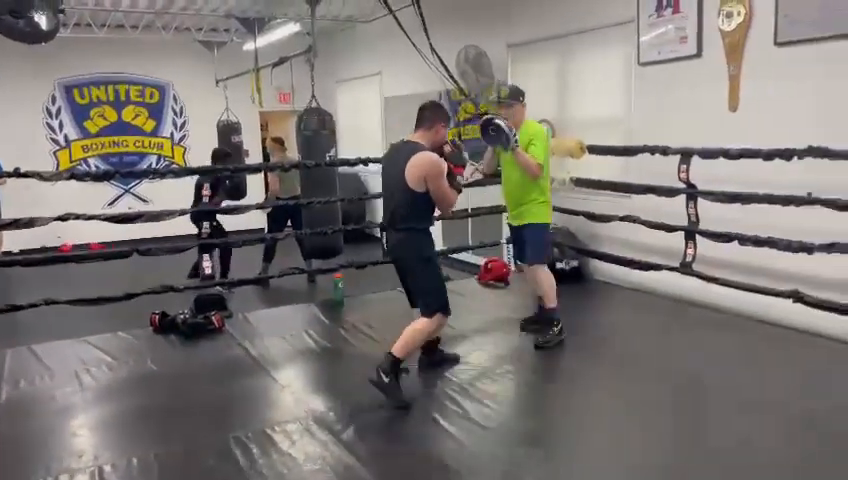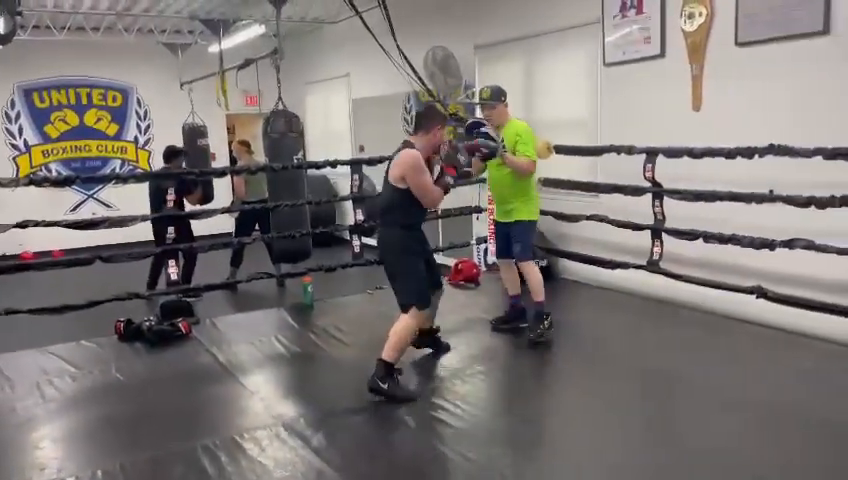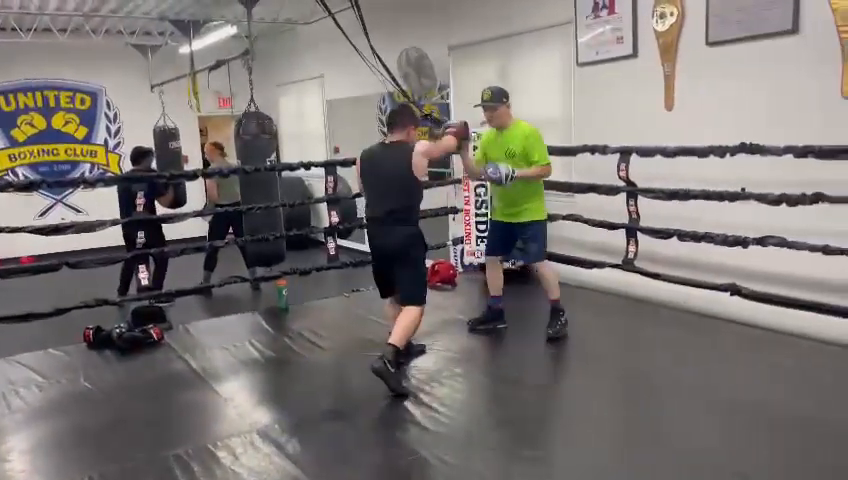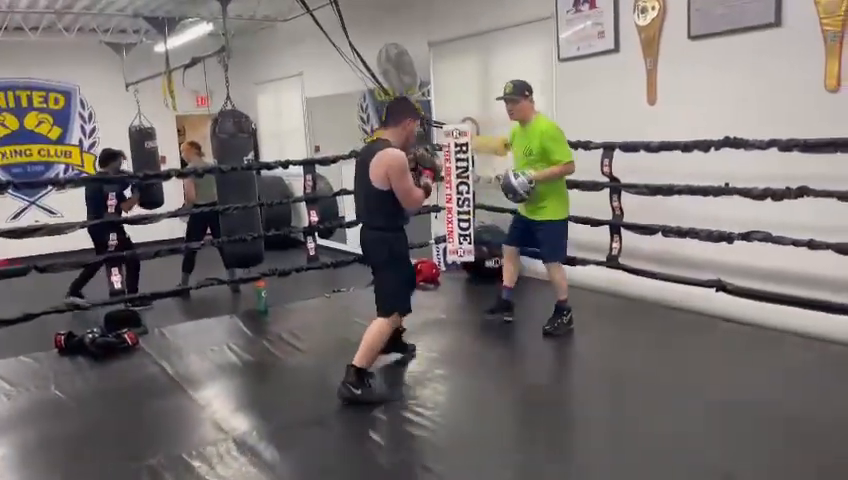
dt=0.4s
person 1, frame 1
left shoulder: (393, 152)
right shoulder: (430, 161)
right elbow: (446, 205)
right wrist: (455, 171)
left hip: (395, 235)
right hip: (414, 240)
left knee: (424, 301)
right knee: (436, 312)
left ankle: (431, 352)
right ankle: (387, 370)
person 1, frame 2
left shoulder: (415, 153)
right shoulder: (412, 158)
left elbow: (434, 166)
right elbow: (431, 200)
right wrist: (449, 172)
left hip: (408, 234)
right hip: (400, 239)
left knee: (433, 287)
right knee: (416, 308)
left ankle: (427, 336)
right ankle: (382, 375)
person 1, frame 3
left shoulder: (364, 157)
right shoulder: (421, 150)
right elbow: (451, 142)
right wrist: (455, 132)
left hip: (377, 233)
right hip: (406, 234)
left knee: (393, 295)
right knee: (414, 303)
left ankle: (401, 346)
right ankle: (388, 359)
person 1, frame 4
left shoulder: (369, 150)
right shoulder: (394, 157)
right elbow: (413, 203)
left wrist: (414, 172)
right wrist: (428, 175)
left hip: (375, 234)
right hip: (387, 239)
left knee: (406, 284)
right knee: (390, 312)
left ankle: (393, 340)
right ankle: (353, 380)
person 2, frame 1
left shoulder: (537, 132)
right shoulder: (504, 132)
left elbow: (535, 170)
right elbow: (487, 169)
left wrist: (514, 146)
right wrist: (492, 144)
left hip: (536, 212)
right hip: (515, 213)
left knee: (538, 265)
right knee: (526, 263)
left ankle: (555, 324)
right ankle: (544, 311)
person 2, frame 2
left shoulder: (521, 130)
left elbow: (529, 168)
right elbow: (478, 170)
left wrist: (503, 152)
right wrist: (476, 153)
left hip: (522, 210)
right hip: (502, 211)
left knee: (525, 261)
right knee: (505, 260)
left ankle: (543, 318)
right ankle: (518, 311)
person 2, frame 3
left shoulder: (528, 133)
right shoulder: (487, 138)
left elbow: (544, 170)
right elbow: (474, 174)
left wrist: (514, 174)
right wrist: (463, 155)
left hip: (530, 212)
right hip: (502, 212)
left knee: (538, 261)
right knee: (492, 259)
left ankle: (558, 314)
right ankle: (495, 313)
person 2, frame 4
left shoulder: (548, 129)
right shoulder: (516, 130)
left elbow: (567, 167)
left wrist: (535, 176)
left hip: (550, 209)
right hip: (527, 207)
left knee: (551, 262)
right knee: (509, 248)
left ankle: (564, 314)
right ankle: (505, 302)
person 3, frame 1
left shoulder: (218, 175)
right shoulder: (213, 177)
right elbow: (212, 203)
right wrist: (223, 194)
left hip: (198, 214)
right hip: (204, 216)
left knee: (206, 247)
right knee: (225, 246)
left ankle: (195, 273)
right ankle: (223, 281)
person 3, frame 2
left shoulder: (155, 177)
right shoulder: (179, 176)
right elbow: (193, 200)
right wrist: (200, 184)
left hip: (158, 222)
right hip: (176, 222)
left knee: (160, 255)
right knee: (190, 254)
left ankle: (150, 288)
person 3, frame 3
right shoulder: (149, 179)
right elbow: (165, 201)
right wrist: (171, 186)
left hip: (128, 226)
right hip: (147, 226)
left knee: (131, 259)
right knee: (161, 259)
left ankle: (122, 293)
person 3, frame 4
left shoulder: (93, 181)
right shoulder: (110, 183)
right elbow: (125, 207)
right wrist: (137, 191)
left hip: (95, 227)
right hip: (110, 229)
left knee: (100, 259)
right knee: (132, 261)
left ankle: (74, 291)
right ankle: (133, 299)
person 4, frame 1
right shoulder: (295, 161)
left elbow: (274, 190)
right elbow: (302, 183)
left wrist: (268, 202)
left hip: (280, 205)
right hip: (296, 202)
left knee: (271, 239)
right knee: (302, 237)
left ankle: (263, 275)
right ankle: (311, 273)
person 4, frame 2
left shoulder: (240, 167)
right shoulder: (262, 165)
left elbow: (240, 194)
left wrist: (235, 204)
left hip: (248, 208)
right hip: (265, 205)
left knee: (239, 243)
right knee: (271, 241)
left ankle: (231, 279)
right ankle: (280, 276)
person 4, frame 3
right shoulder: (235, 167)
left elbow: (212, 197)
left hip: (222, 211)
right hip: (238, 209)
left knee: (212, 247)
right knee: (245, 244)
left ankle: (205, 284)
right ankle: (254, 280)
person 4, frame 4
right shoulder: (212, 166)
left elbow: (190, 197)
left wrist: (187, 208)
left hip: (199, 211)
right hip: (216, 209)
left knee: (190, 248)
left ankle: (183, 286)
right ankle: (233, 282)
